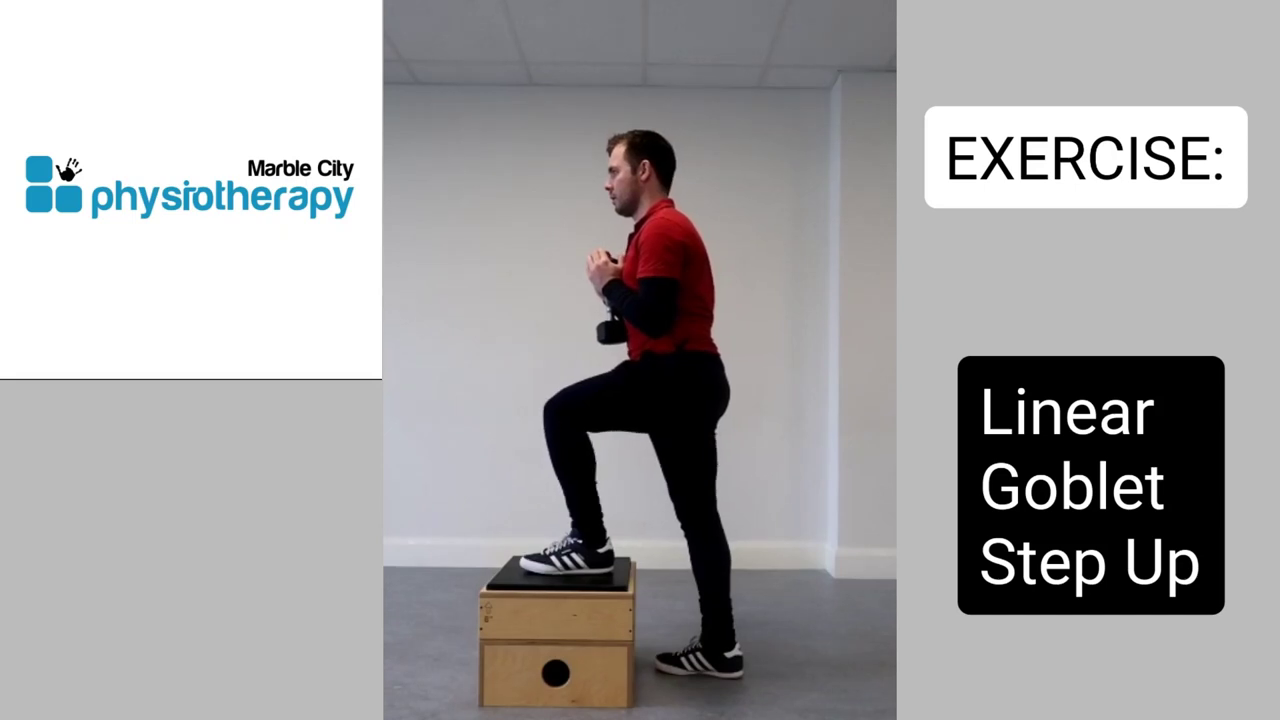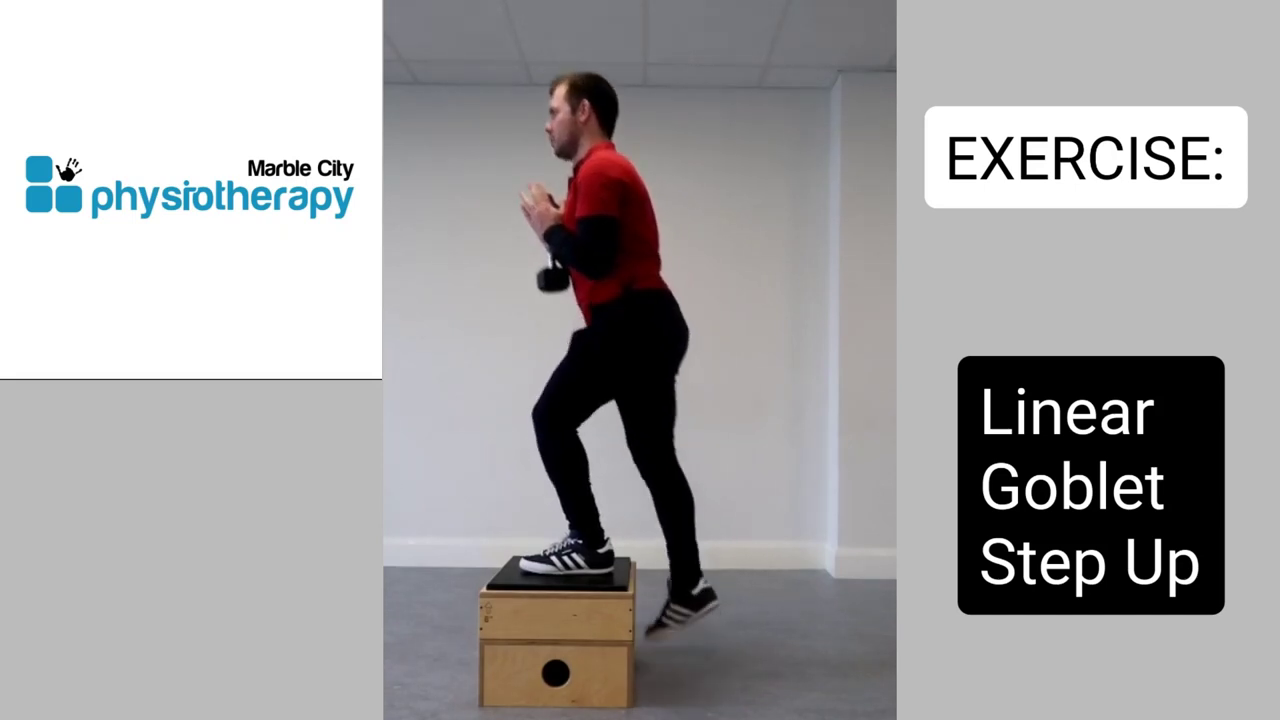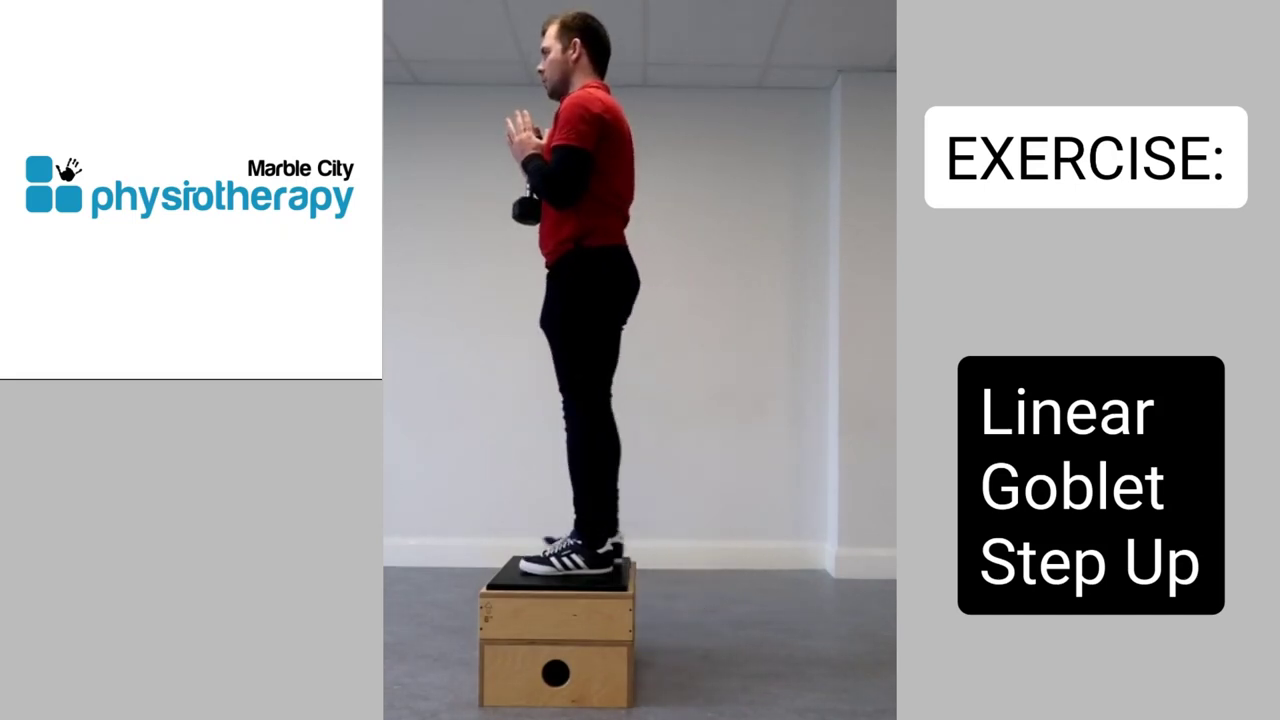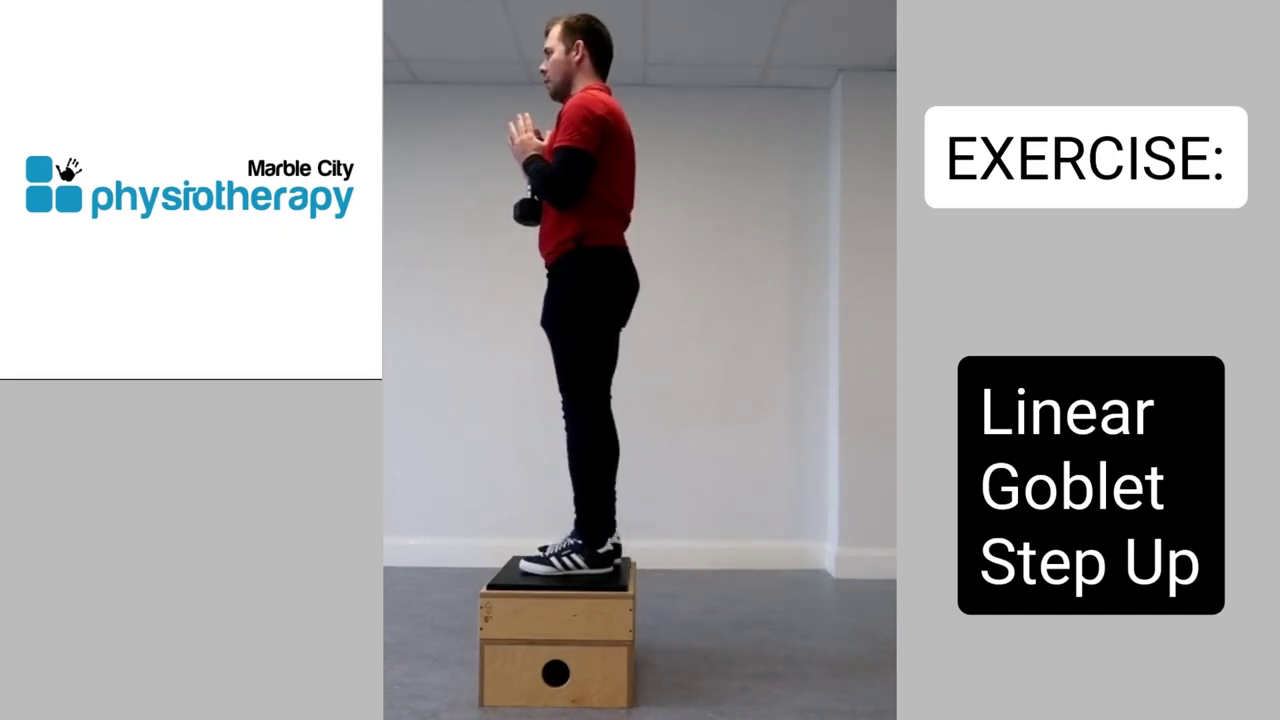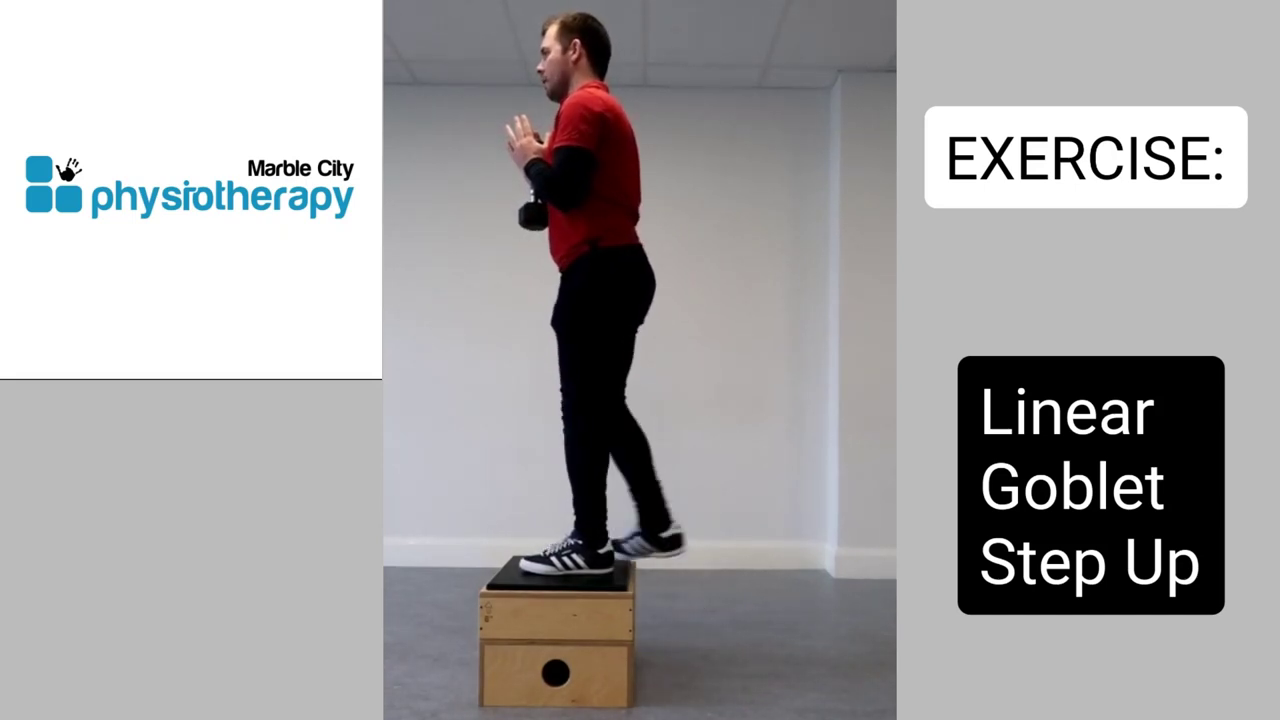
dt=0.5s
person 1, frame 1
left shoulder: (662, 228)
right shoulder: (659, 229)
left elbow: (653, 318)
left wrist: (608, 284)
right wrist: (618, 285)
left hip: (677, 378)
right hip: (688, 380)
left knee: (564, 413)
right knee: (696, 514)
left ankle: (588, 542)
right ankle: (719, 645)
person 1, frame 2
left shoulder: (598, 170)
right shoulder: (605, 169)
left elbow: (595, 259)
left wrist: (549, 227)
right wrist: (558, 227)
left hip: (631, 324)
right hip: (649, 324)
left knee: (553, 418)
right knee: (655, 460)
left ankle: (589, 544)
right ankle: (688, 586)
person 1, frame 3
left shoulder: (583, 106)
right shoulder: (601, 109)
left elbow: (560, 188)
left wrist: (528, 155)
right wrist: (541, 159)
left hip: (585, 273)
right hip: (601, 271)
left knee: (583, 407)
right knee: (591, 406)
left ankle: (590, 543)
right ankle: (600, 533)
person 1, frame 4
left shoulder: (586, 108)
right shoulder: (602, 111)
left elbow: (561, 190)
left wrist: (529, 156)
right wrist: (543, 160)
left hip: (585, 274)
right hip: (599, 273)
left knee: (583, 408)
right knee: (589, 407)
left ankle: (592, 543)
right ankle: (597, 534)
person 1, frame 5
left shoulder: (583, 107)
right shoulder: (601, 109)
left elbow: (566, 191)
left wrist: (530, 159)
right wrist: (544, 161)
left hip: (599, 276)
right hip: (616, 272)
left knee: (582, 410)
right knee: (604, 407)
left ankle: (590, 544)
right ankle: (657, 525)
